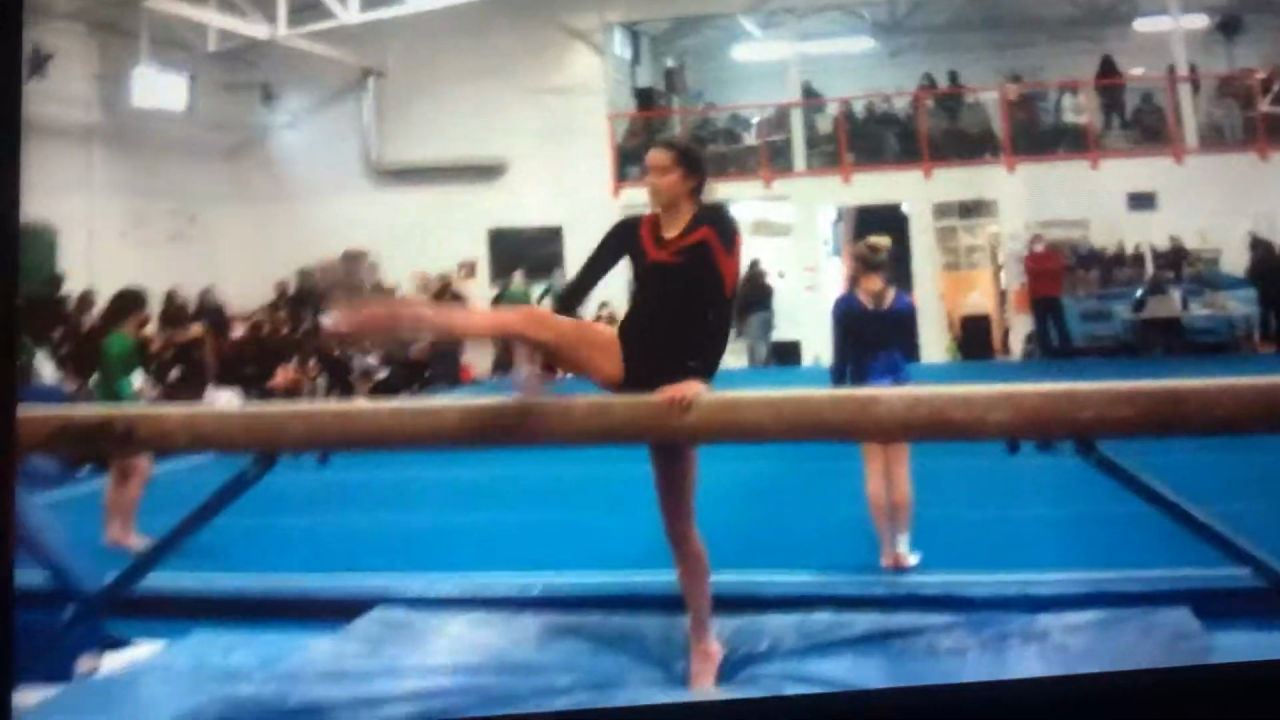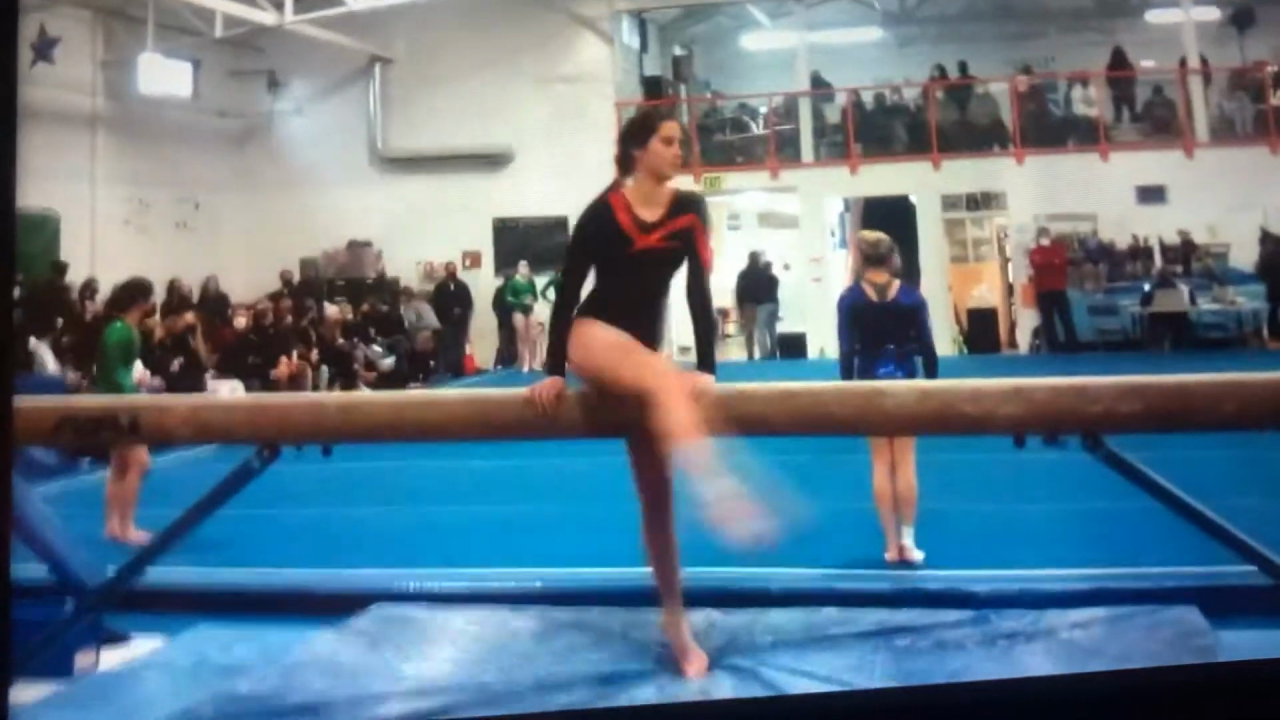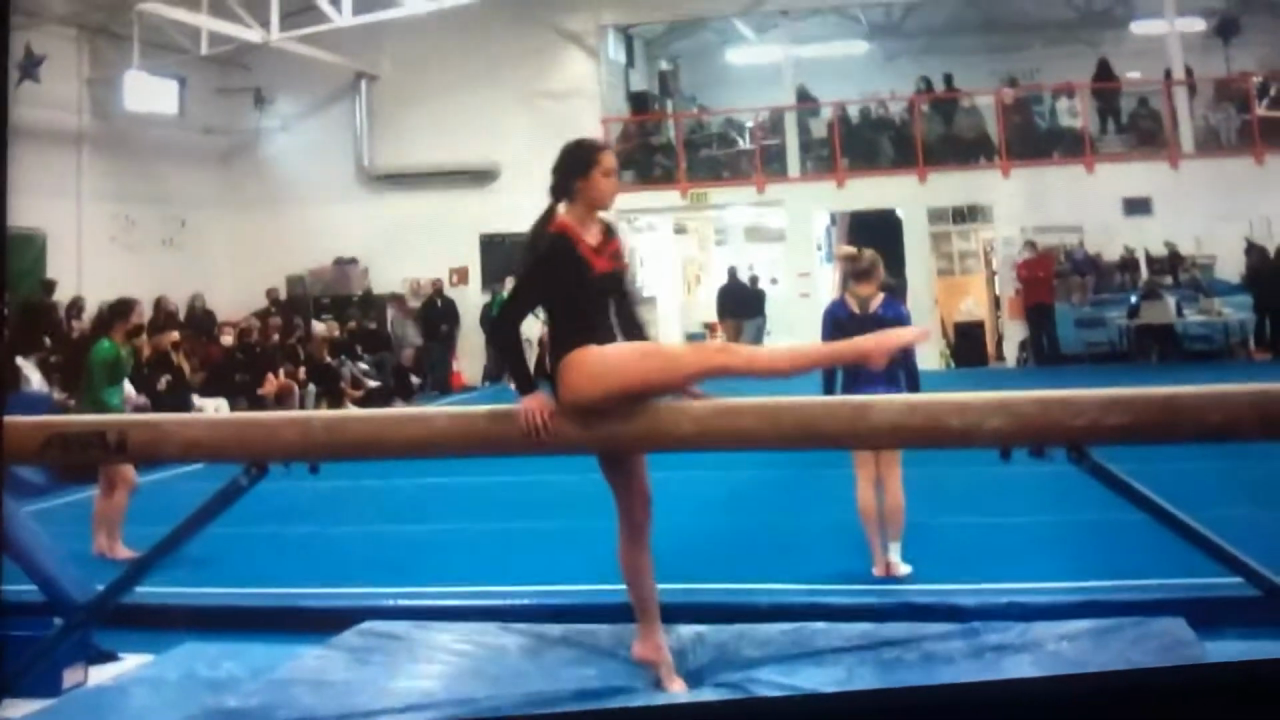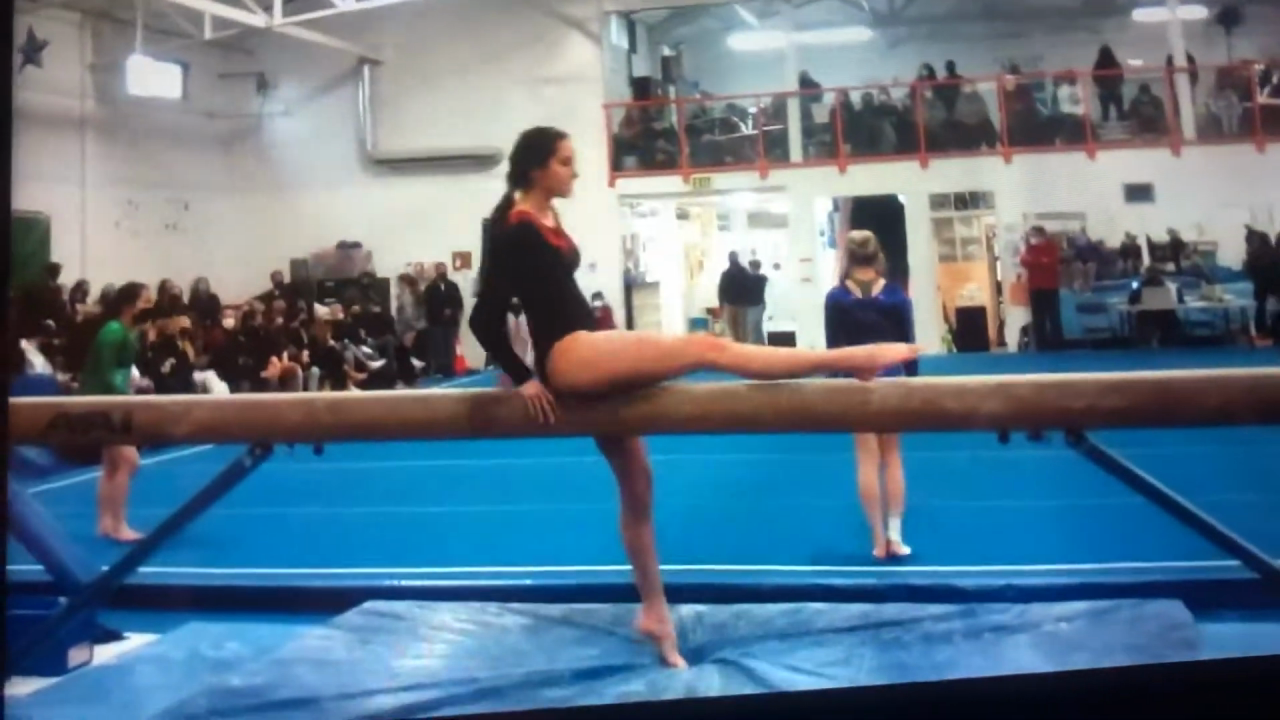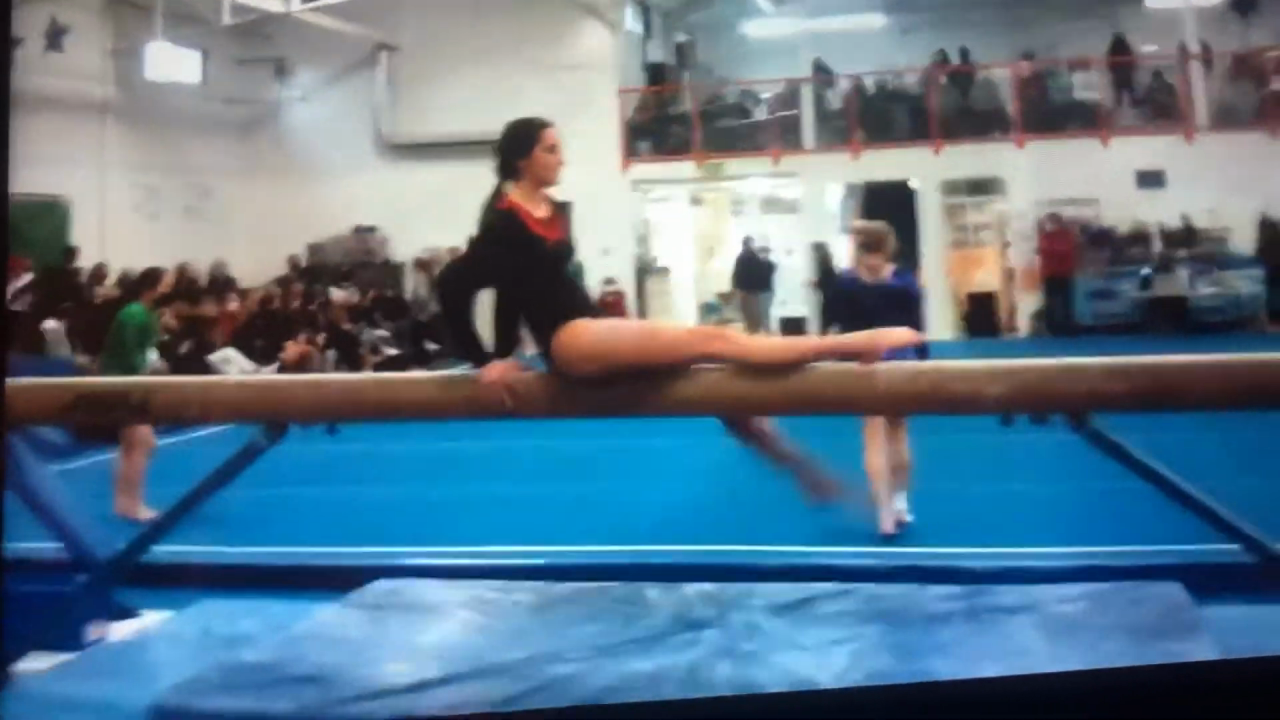
dt=0.4s
person 1, frame 1
left shoulder: (715, 226)
right shoulder: (633, 230)
left elbow: (723, 310)
right elbow: (579, 289)
left wrist: (699, 377)
right wrist: (542, 351)
left hip: (671, 378)
right hip: (621, 357)
left knee: (678, 518)
right knee: (524, 318)
left ankle: (703, 642)
right ankle: (385, 318)
person 1, frame 2
left shoulder: (690, 208)
right shoulder: (604, 211)
left elbow: (699, 290)
right elbow: (568, 290)
left wrist: (706, 370)
right wrist: (554, 373)
left hip: (643, 347)
right hip: (597, 334)
left knee: (656, 492)
right knee: (666, 382)
left ankle: (675, 624)
right ankle: (722, 497)
person 1, frame 3
left shoulder: (607, 235)
right shoulder: (554, 241)
right elbow: (506, 320)
left wrist: (665, 373)
right wrist: (528, 392)
left hip: (607, 377)
right hip: (581, 371)
left knee: (636, 507)
right knee: (720, 355)
left ankle: (650, 639)
right ankle: (860, 347)
person 1, frame 4
left shoulder: (546, 220)
right shoulder: (517, 231)
right elbow: (484, 317)
right wrist: (522, 378)
left hip: (588, 357)
right hip: (570, 357)
left knee: (636, 481)
right knee: (709, 348)
left ankle: (654, 611)
right ankle: (849, 358)
person 1, frame 5
left shoulder: (554, 212)
right shoulder: (505, 225)
right elbow: (452, 288)
right wrist: (484, 363)
left hip: (595, 329)
right hip: (574, 342)
right knee: (714, 341)
left ankle: (804, 471)
right ankle: (849, 344)
person 2, frame 1
left shoulder: (846, 304)
right shoulder: (903, 302)
left elbow: (841, 355)
right elbow: (911, 351)
left hip: (864, 389)
right hip: (897, 387)
left knee: (875, 472)
right knee: (899, 471)
left ankle: (887, 550)
right ankle: (903, 548)
person 2, frame 2
left shoulder: (850, 298)
right shoulder: (911, 295)
left elbow: (847, 349)
right elbow: (926, 346)
left hip: (870, 382)
right hip: (905, 381)
left knee: (880, 465)
right knee: (905, 464)
left ankle: (891, 544)
right ankle: (908, 542)
person 2, frame 3
left shoulder: (835, 311)
right shoulder: (895, 308)
left elbow: (829, 362)
right elbow: (908, 359)
left wrist: (829, 401)
left hip: (854, 398)
right hip: (890, 395)
left knee: (865, 480)
right knee: (891, 478)
left ankle: (878, 559)
right ankle: (894, 558)
person 2, frame 4
left shoulder: (836, 297)
right shoulder: (895, 294)
left elbow: (833, 347)
right elbow: (908, 345)
right hip: (890, 379)
left knee: (867, 463)
right knee: (892, 460)
left ankle: (879, 540)
right ankle: (895, 536)
person 2, frame 5
left shoulder: (847, 282)
right shoulder: (905, 279)
left elbow: (844, 329)
right elbow: (916, 326)
right wrist: (922, 362)
right hip: (901, 359)
left knee: (874, 440)
right knee: (898, 433)
left ankle: (885, 515)
right ankle: (900, 504)
person 3, frame 1
left shoulder: (123, 339)
right shoulder: (119, 342)
left elbow: (122, 379)
right elbow: (115, 385)
left wrist: (136, 393)
right wrist: (133, 400)
left knee: (120, 473)
right knee: (139, 470)
left ankle: (113, 530)
right ankle: (126, 532)
person 3, frame 2
left shoulder: (129, 329)
right shoulder: (119, 330)
left elbow: (123, 369)
right elbow: (113, 375)
left wrist: (135, 381)
right wrist: (132, 389)
left knee: (120, 466)
right knee: (138, 462)
left ankle: (113, 524)
right ankle: (125, 527)
person 3, frame 3
left shoulder: (122, 349)
right shoulder: (105, 349)
left elbow: (115, 387)
right elbow: (99, 393)
right wrist: (117, 413)
left knee: (108, 483)
right knee: (126, 480)
left ankle: (100, 541)
right ankle: (114, 544)
person 3, frame 4
left shoulder: (128, 333)
right shoulder: (113, 332)
left elbow: (122, 371)
right elbow: (107, 375)
right wrist: (123, 396)
left knee: (112, 464)
right knee: (128, 461)
left ankle: (105, 522)
right ankle: (118, 525)
person 3, frame 5
left shoulder: (144, 313)
right shoulder: (135, 314)
left elbow: (139, 352)
right elbow: (131, 356)
left knee: (130, 443)
right knee: (143, 442)
left ankle: (122, 501)
right ankle: (134, 504)
